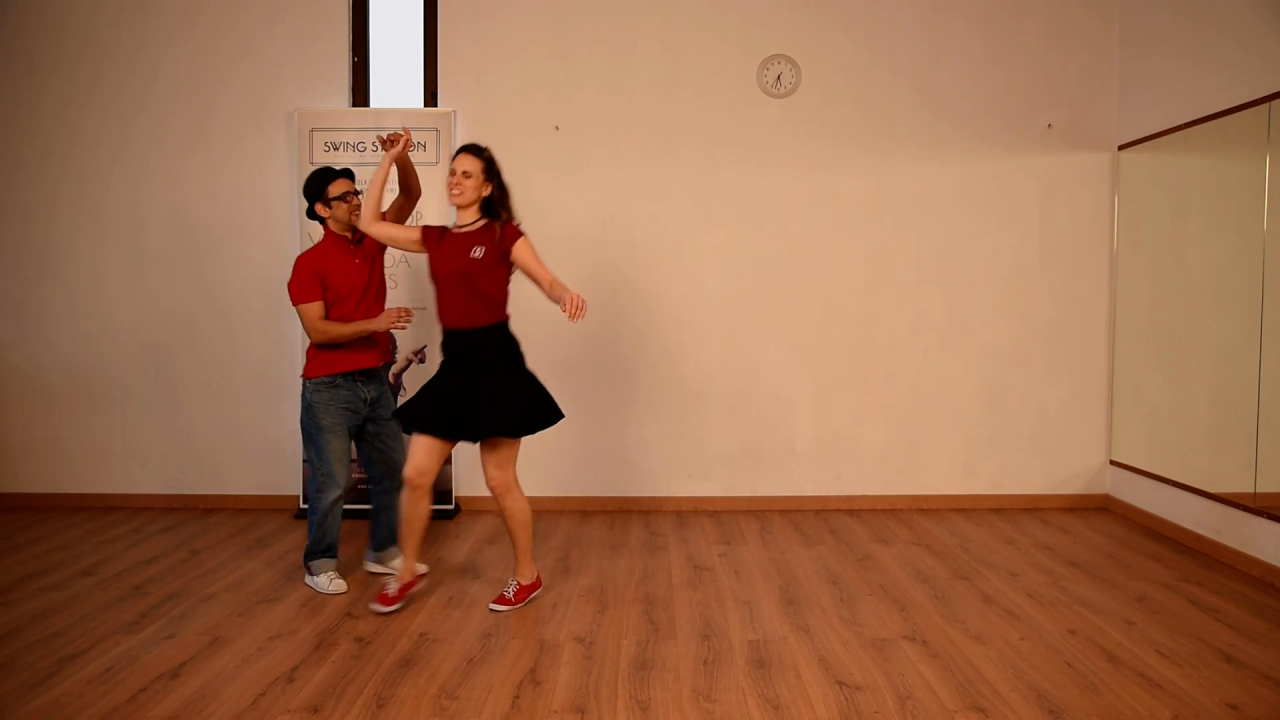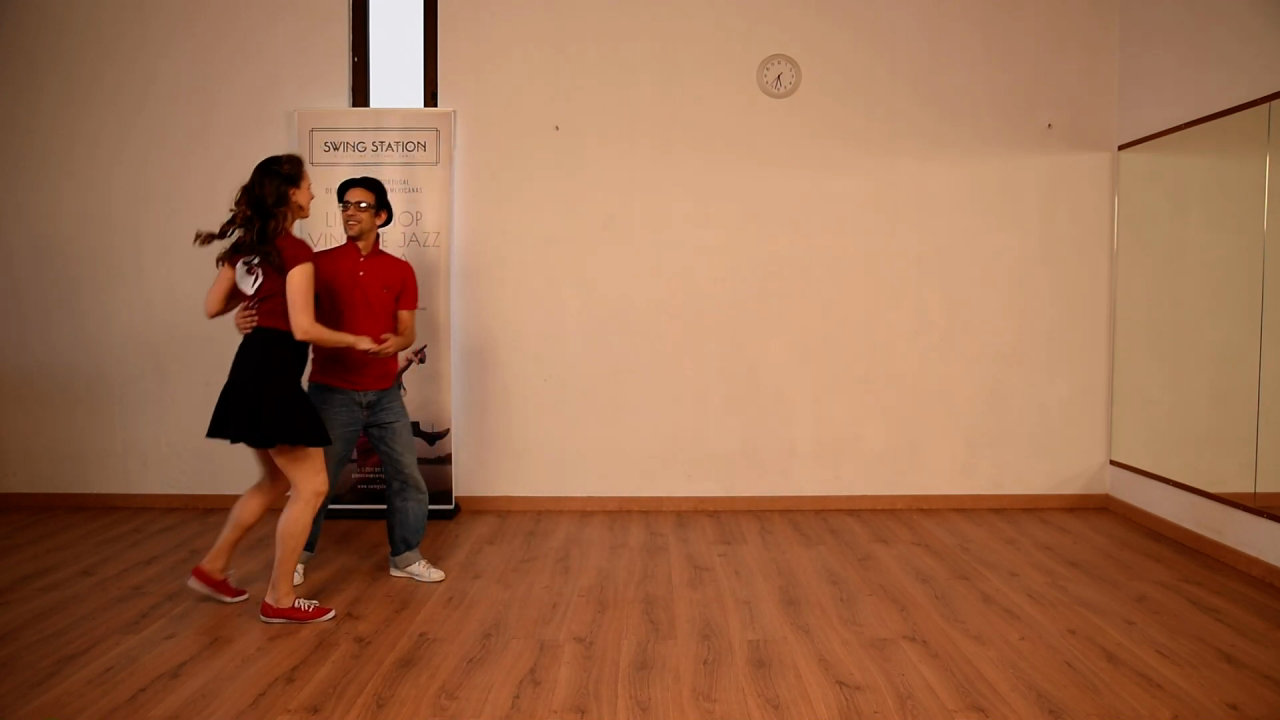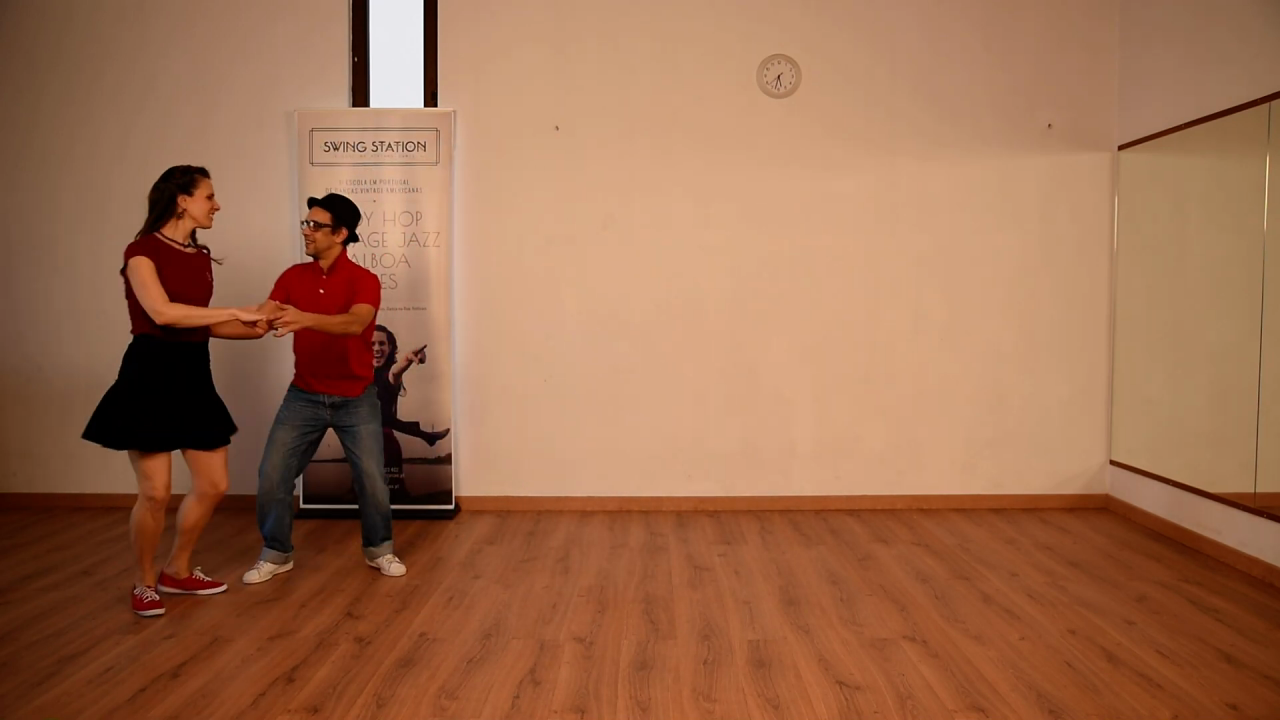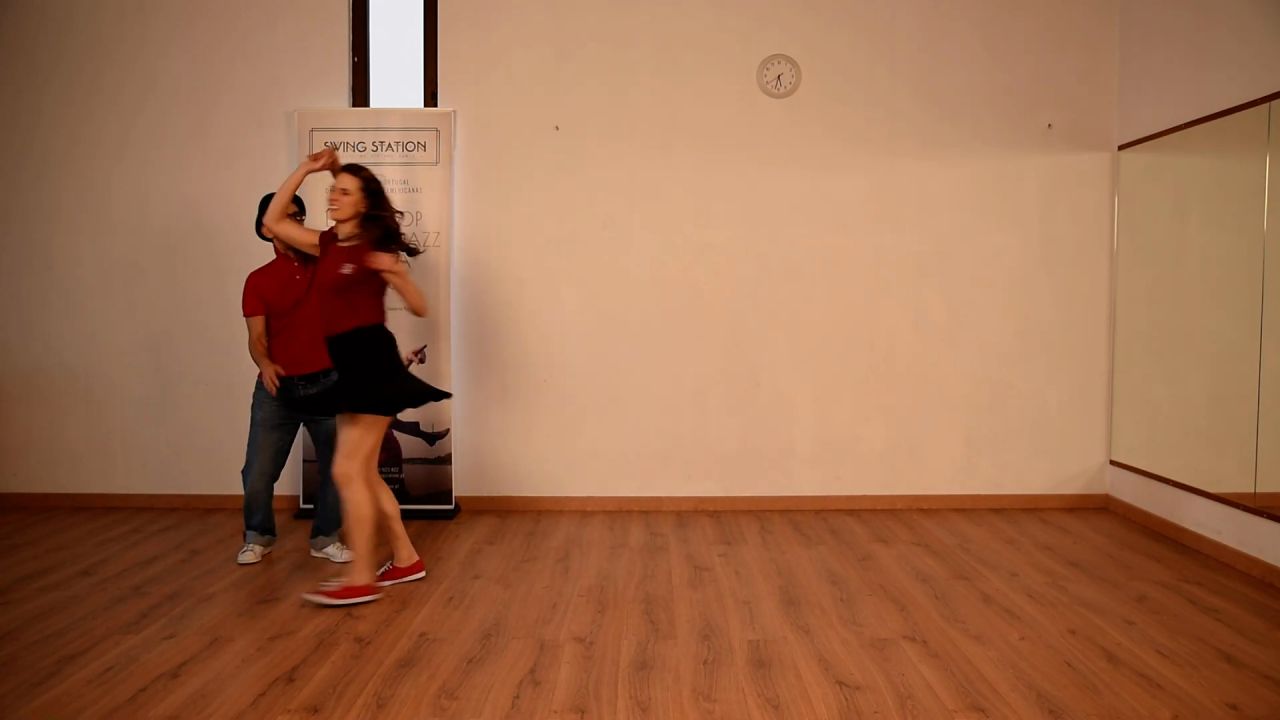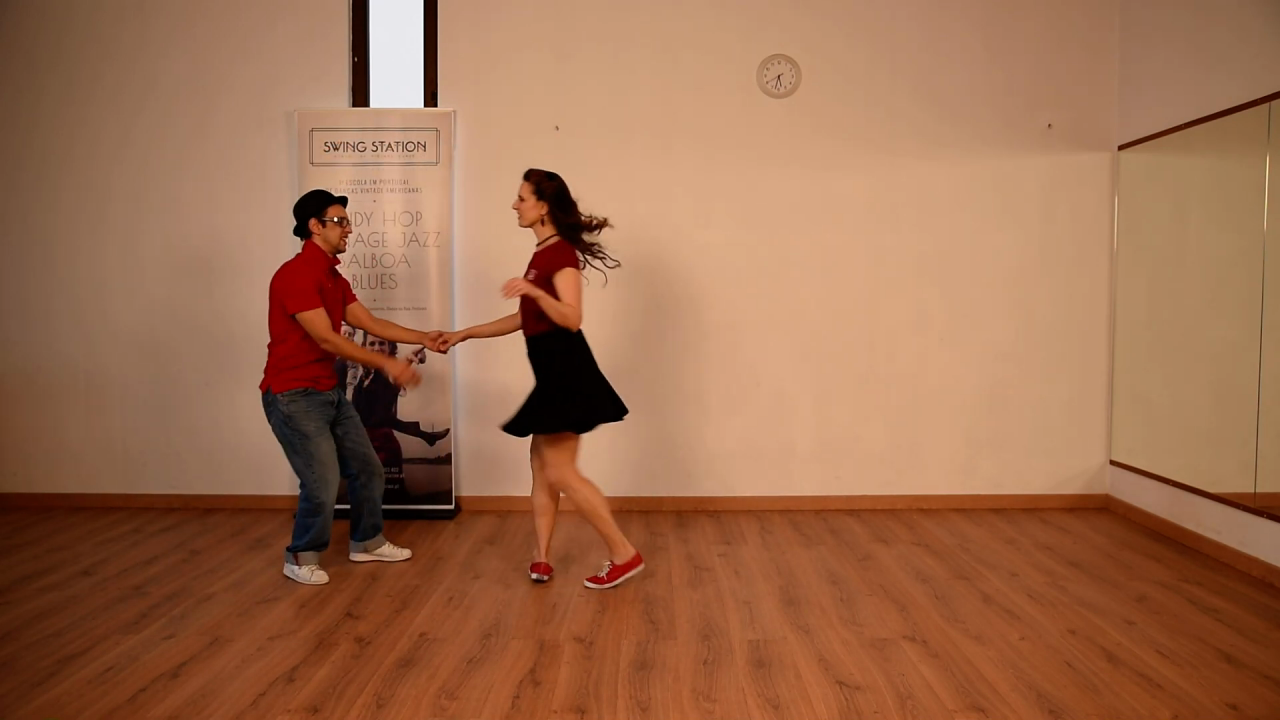
dt=1s
person 1, frame 1
left shoulder: (503, 234)
right shoulder: (436, 238)
left elbow: (547, 282)
right elbow: (369, 225)
left wrist: (567, 296)
right wrist: (389, 160)
left hip: (496, 361)
right hip: (455, 364)
left knee: (500, 481)
right knee: (415, 475)
left ankle: (527, 575)
right ankle: (405, 574)
person 1, frame 2
left shoulder: (243, 244)
right shoulder: (295, 252)
left elbow: (214, 307)
right elbow: (303, 329)
right wrist: (355, 340)
left hip: (254, 368)
right hip: (273, 374)
left knee: (278, 480)
right knee: (310, 486)
left ankle: (212, 567)
right ankle: (280, 598)
person 1, frame 3
left shoulder: (199, 257)
right shoulder: (142, 251)
right elbow: (162, 313)
left wrist: (249, 328)
right wrist: (234, 312)
left hip: (193, 376)
right hip: (150, 377)
left knee: (214, 485)
right knee: (155, 492)
left ankle: (178, 569)
right ankle: (143, 581)
person 1, frame 4
left shoulder: (375, 248)
right shoulder: (328, 242)
left elbow: (420, 308)
right elbow: (273, 221)
left wrist: (397, 272)
right wrist: (306, 168)
left hip: (372, 366)
right hip: (356, 369)
left knee: (348, 471)
right knee: (361, 471)
left ankle: (360, 577)
right ankle: (406, 559)
person 1, frame 5
left shoulder: (560, 254)
right shoulder: (546, 253)
left elbow: (572, 319)
right elbow: (526, 320)
left wrist: (533, 291)
right wrist: (464, 334)
left hip: (563, 369)
right hip: (562, 369)
left knee: (560, 475)
right knee: (544, 467)
left ankle: (624, 553)
right ankle: (541, 559)
person 2, frame 1
left shoulder: (371, 239)
right shoulder: (309, 264)
left elbow: (410, 196)
right elbow: (316, 330)
left wrist: (400, 158)
right wrist: (374, 323)
left hip: (375, 382)
right hip: (329, 388)
left knee: (392, 470)
right knee: (331, 483)
left ankle: (383, 552)
right ankle: (319, 565)
person 2, frame 2
left shoulder: (400, 271)
right shoulder: (319, 264)
left elbow: (406, 331)
left wrist: (397, 344)
right wrist: (251, 317)
left hip: (384, 394)
right hip: (333, 393)
left knee: (407, 475)
left ankle: (406, 557)
right ankle: (298, 556)
person 2, frame 3
left shoulder: (364, 280)
right shoulder: (293, 277)
left elbow: (355, 323)
left wrist: (308, 319)
left hip: (356, 399)
right hip: (304, 396)
left knee: (371, 480)
right knee: (273, 475)
left ankle: (379, 550)
right ankle: (276, 554)
person 2, frame 4
right shoulder: (259, 280)
right elbow: (257, 339)
right wrist: (265, 364)
left hip: (327, 382)
right hip: (280, 386)
left knee: (336, 467)
right knee: (258, 470)
left ankle: (325, 539)
right ankle: (258, 538)
person 2, frame 5
left shoulder: (335, 279)
right shoulder: (295, 275)
left elbow: (370, 323)
right elbow: (327, 338)
left wrist: (424, 338)
right wrist: (385, 364)
left hip: (328, 393)
right hip: (292, 397)
left knee: (368, 468)
right knee: (323, 482)
left ankle: (367, 542)
right ankle: (301, 557)
